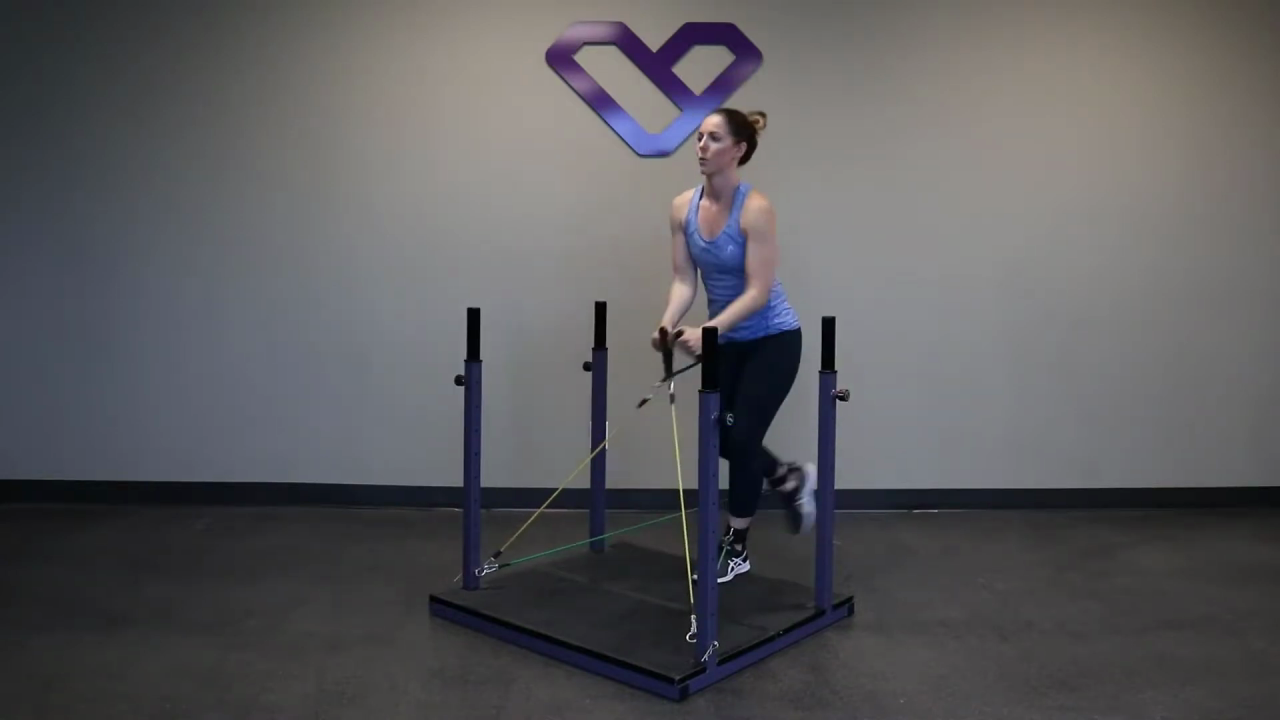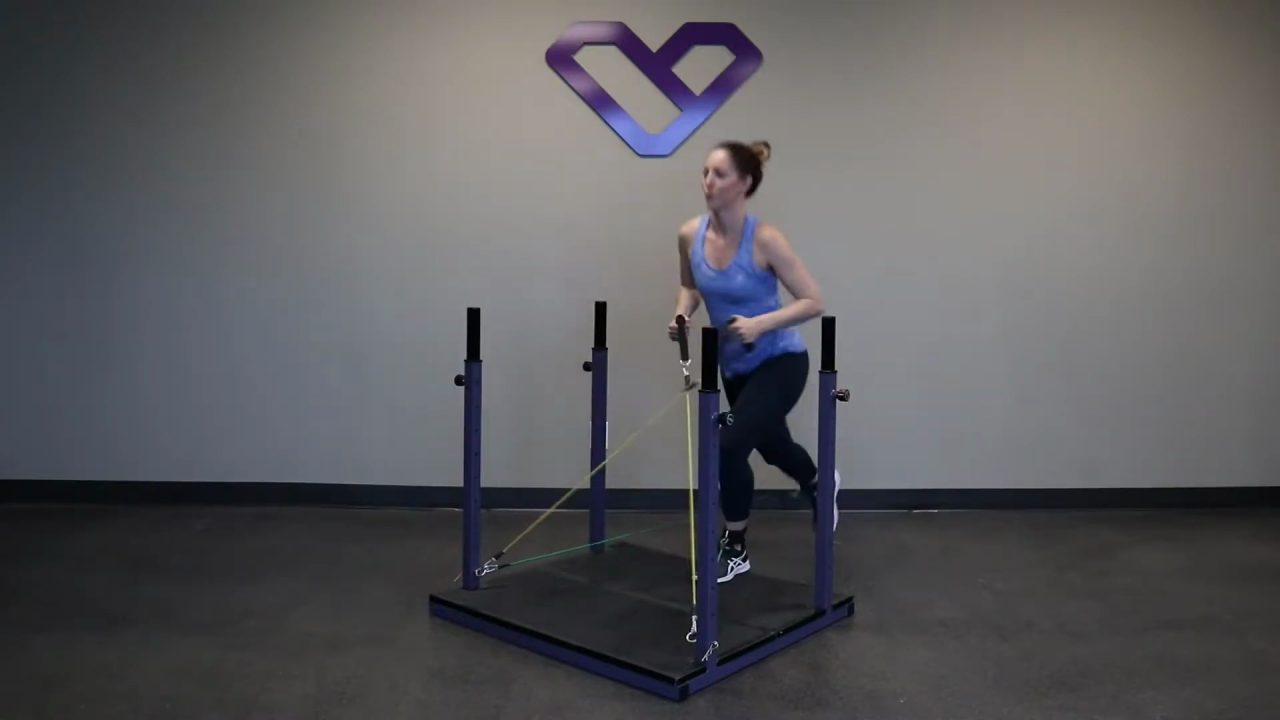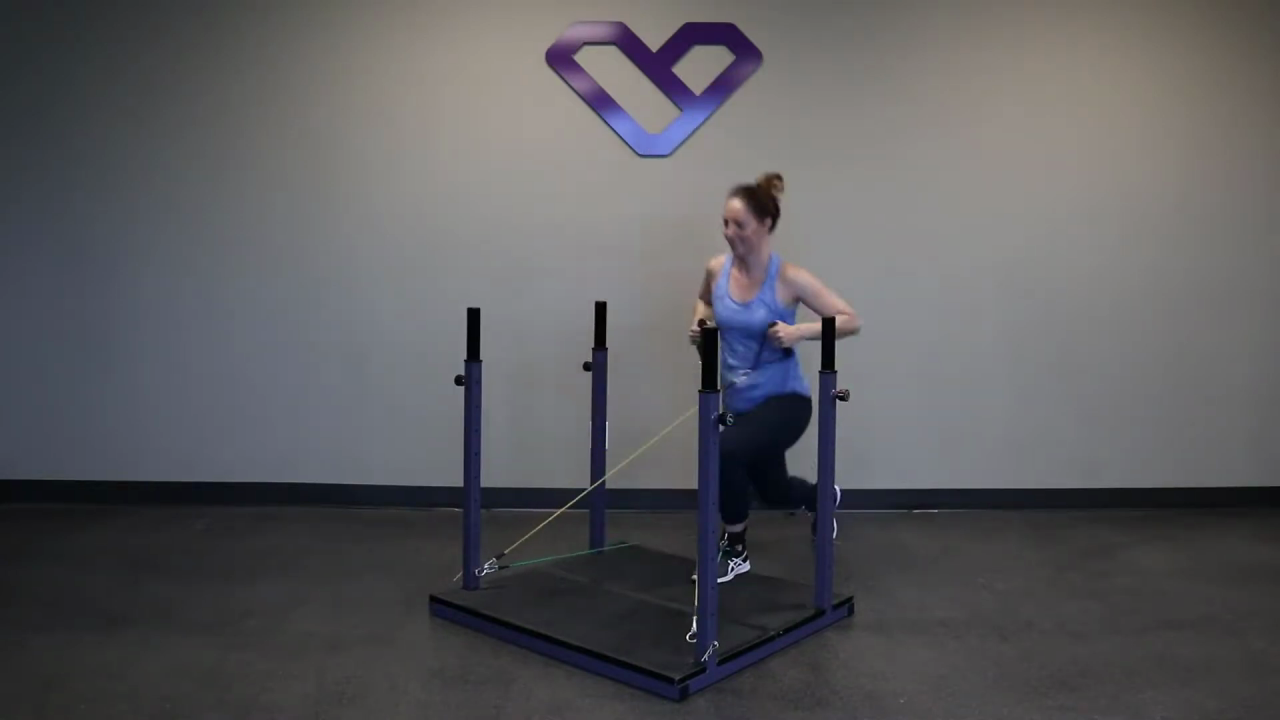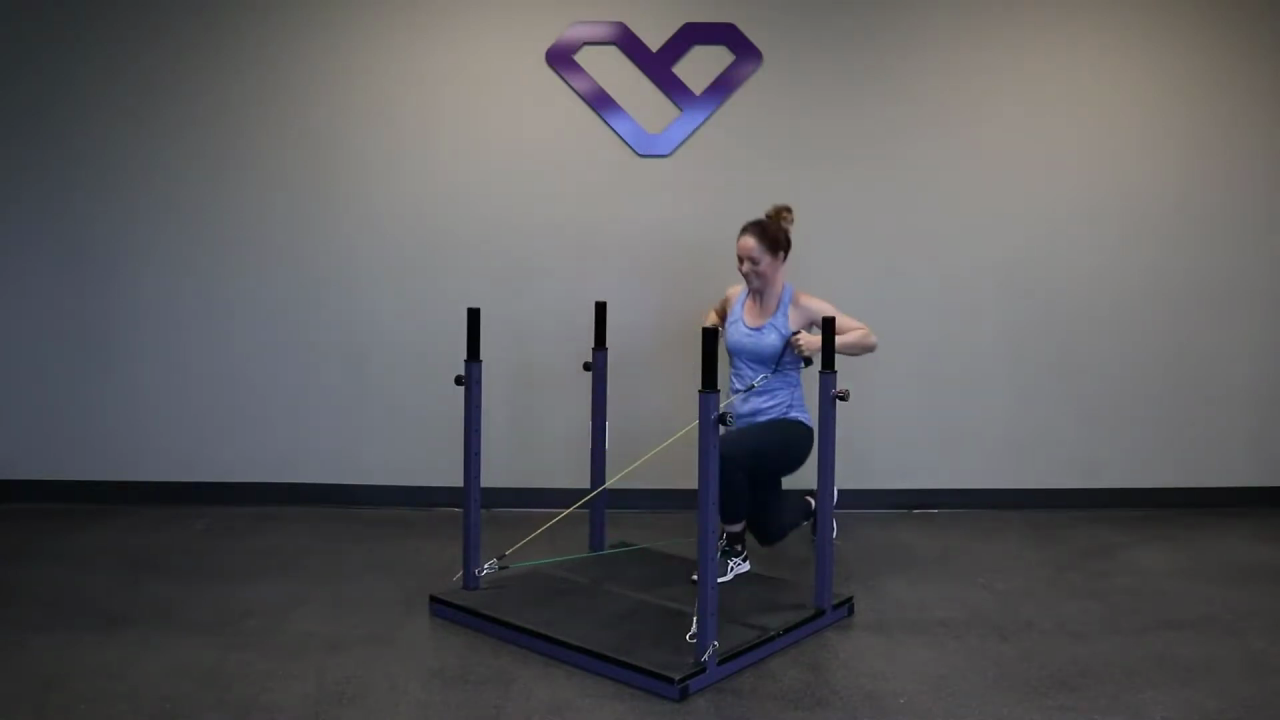
dt=0.2s
person 1, frame 1
left shoulder: (754, 209)
right shoulder: (683, 208)
left elbow: (759, 292)
right elbow: (683, 282)
left wrist: (707, 329)
right wrist: (668, 322)
left hip: (772, 339)
right hip: (726, 341)
left knee: (739, 438)
right knee: (730, 438)
left ankle: (735, 549)
right ankle: (793, 481)
person 1, frame 2
left shoulder: (764, 239)
right shoulder: (690, 235)
left elbow: (813, 303)
right elbow: (689, 286)
left wrist: (763, 322)
right wrist: (682, 314)
left hip: (778, 361)
right hip: (734, 366)
left knee: (729, 445)
right knee: (772, 444)
left ankle: (734, 550)
right ankle: (821, 484)
person 1, frame 3
left shoulder: (789, 278)
right shoulder: (716, 269)
left elbow: (851, 320)
right elbow: (704, 300)
left wrist: (803, 331)
right wrist: (699, 322)
left hip: (784, 400)
right hip: (741, 402)
left knee: (726, 454)
right knee: (772, 490)
left ankle: (734, 552)
right ankle: (821, 497)
person 1, frame 4
left shoulder: (801, 306)
right shoulder: (733, 297)
left elbow: (869, 339)
right elbow: (716, 315)
left wrist: (822, 343)
right wrist: (711, 331)
left hip: (787, 428)
right hip: (747, 429)
left knee: (725, 453)
right knee: (769, 528)
left ankle: (733, 552)
right ankle: (815, 503)
